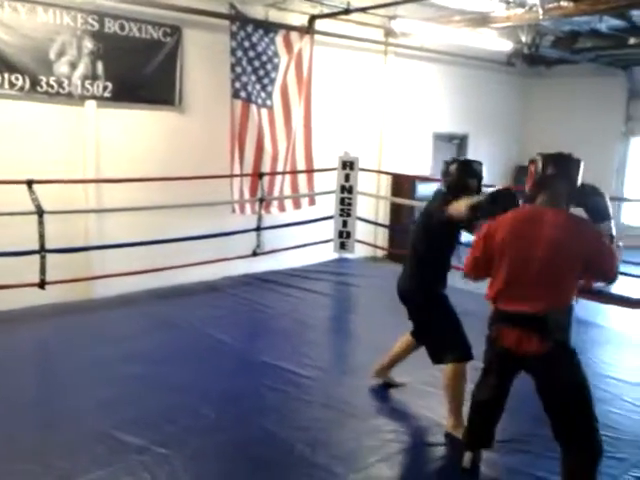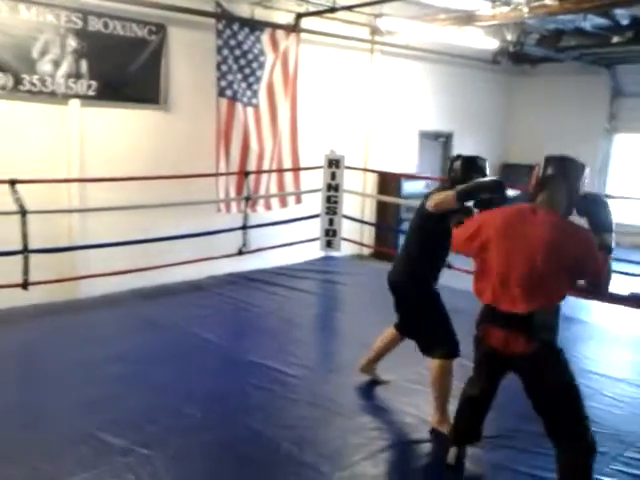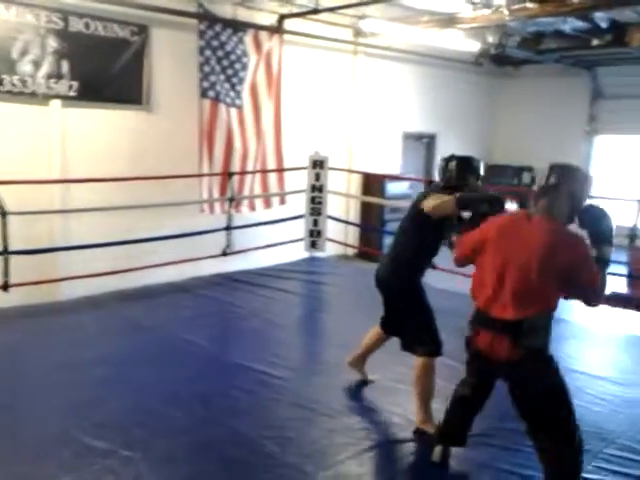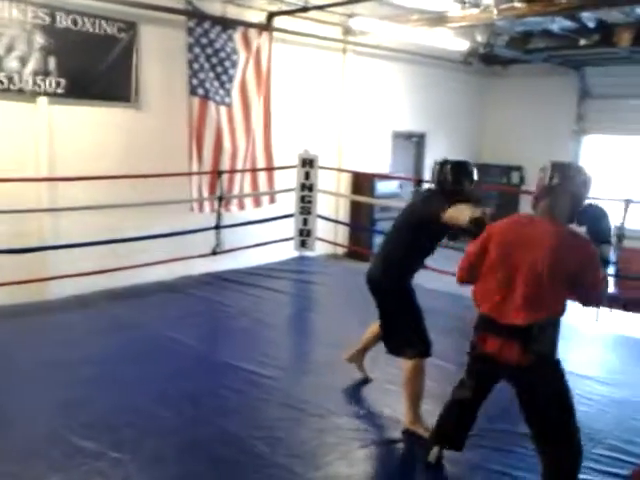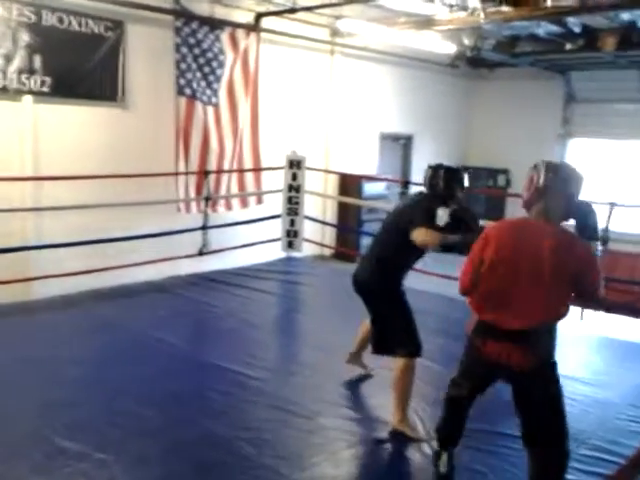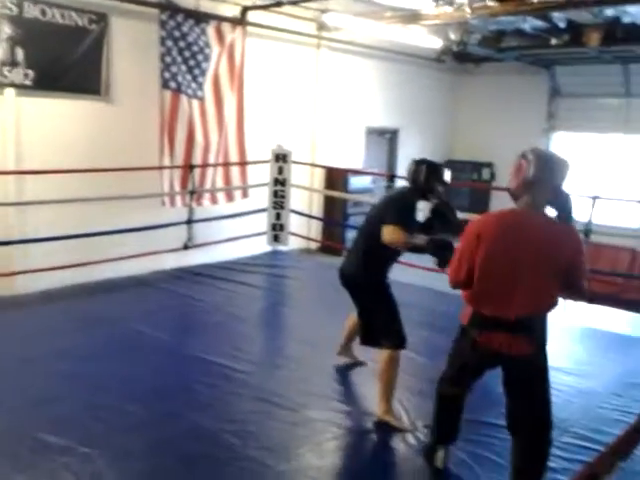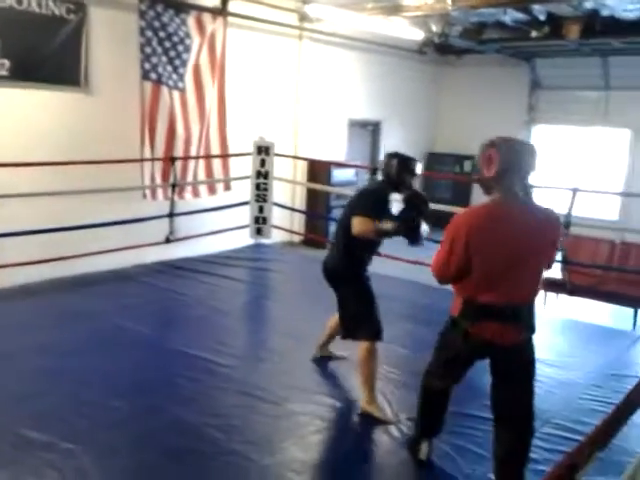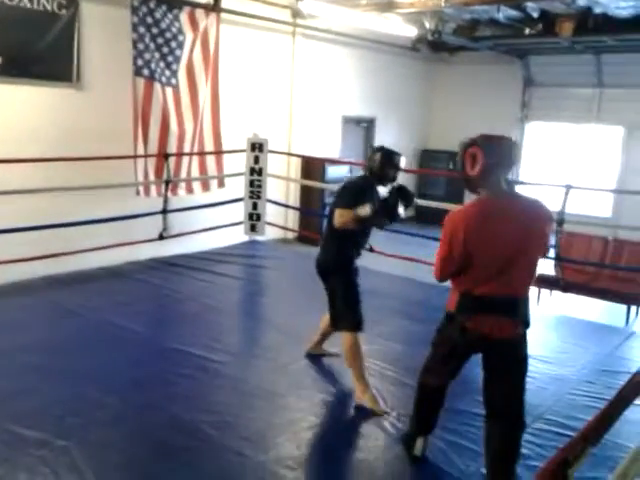
dt=0.1s
person 1, frame 1
left shoulder: (503, 223)
right shoulder: (583, 232)
left elbow: (472, 270)
right elbow: (609, 275)
right wrist: (603, 227)
left hip: (504, 329)
right hip: (548, 340)
left knee: (489, 391)
right knee: (580, 436)
left ankle: (470, 452)
person 1, frame 2
left shoulder: (498, 218)
right shoulder: (575, 237)
left elbow: (457, 240)
right elbow: (601, 283)
right wrist: (603, 236)
left hip: (492, 329)
right hip: (534, 341)
left knee: (478, 389)
right knee: (572, 434)
left ankle: (456, 448)
person 1, frame 3
left shoulder: (498, 224)
right shoulder: (570, 245)
left elbow: (460, 255)
right elbow: (593, 296)
right wrist: (602, 249)
left hip: (483, 334)
right hip: (526, 345)
left knee: (470, 391)
right knee: (561, 440)
left ankle: (441, 446)
person 1, frame 4
left shoulder: (499, 229)
right shoulder: (575, 246)
left elbow: (464, 274)
right elbow: (594, 297)
right wrist: (600, 247)
left hip: (488, 338)
right hip: (532, 351)
left knee: (468, 393)
right knee: (561, 442)
left ankle: (438, 446)
person 1, frame 5
left shoulder: (495, 234)
right shoulder: (576, 249)
left elbow: (466, 286)
right elbow: (591, 297)
left hip: (485, 340)
right hip: (533, 352)
left knee: (460, 393)
right knee: (548, 440)
person 1, frame 6
left shoulder: (483, 226)
right shoulder: (566, 238)
left elbow: (457, 279)
right elbow: (575, 288)
left hip: (479, 331)
right hip: (526, 340)
left knee: (450, 389)
right knee: (532, 429)
left ankle: (439, 451)
person 1, frame 7
left shoulder: (468, 220)
right shoulder: (548, 222)
left elbow: (442, 274)
left hip: (470, 320)
right hip: (515, 327)
left knee: (437, 382)
right knee: (515, 414)
left ankle: (422, 442)
person 1, frame 8
left shoulder: (463, 218)
right shoulder: (538, 214)
left elbow: (442, 272)
left hip: (466, 316)
right hip: (510, 321)
left knee: (433, 379)
right knee: (506, 409)
left ankle: (417, 440)
person 2, frame 1
left shoulder: (446, 201)
right shoulder: (441, 203)
left elbow: (472, 224)
right elbow: (460, 210)
left wrist: (490, 208)
right wrist: (492, 199)
left hip: (414, 283)
right hip: (422, 288)
left knee: (421, 333)
right knee: (457, 353)
left ankle: (382, 370)
right ankle: (455, 424)
person 2, frame 2
right shoulder: (439, 197)
right elbow: (434, 204)
right wrist: (474, 188)
left hip: (404, 276)
right hip: (415, 281)
left knee: (405, 326)
right knee: (445, 349)
left ankle: (368, 364)
right ankle: (440, 419)
person 2, frame 3
left shoulder: (440, 195)
right shoulder: (439, 195)
right elbow: (431, 206)
right wrist: (477, 199)
left hip: (391, 272)
right hip: (402, 279)
left knee: (391, 324)
right knee: (427, 347)
left ankle: (358, 358)
right ankle: (424, 419)
person 2, frame 4
left shoulder: (431, 198)
right shoulder: (434, 201)
right elbow: (461, 216)
left wrist: (472, 218)
left hip: (381, 272)
right hip: (392, 278)
left knee: (389, 321)
right knee: (417, 349)
left ankle: (357, 353)
right ankle: (413, 420)
person 2, frame 5
left shoulder: (423, 203)
right shoulder: (424, 207)
left elbow: (432, 238)
right elbow: (425, 239)
left wrist: (456, 223)
right wrist: (464, 240)
left hip: (367, 274)
right hip: (381, 281)
left knee: (379, 317)
right knee: (407, 349)
left ankle: (355, 354)
right ankle: (400, 420)
person 2, frame 6
left shoulder: (405, 198)
right shoulder: (403, 201)
left elbow: (410, 232)
right elbow: (391, 237)
left wrist: (436, 220)
right wrist: (430, 244)
left hip: (354, 268)
right hip: (366, 274)
left knee: (366, 309)
right knee: (392, 341)
left ankle: (345, 347)
right ankle: (385, 410)
person 2, frame 7
left shoulder: (382, 195)
right shoulder: (371, 195)
left elbow: (383, 226)
right elbow: (359, 228)
left wrist: (407, 217)
right wrist: (395, 226)
left hip: (342, 264)
right hip: (346, 268)
left knee: (349, 311)
right knee: (368, 332)
left ankle: (322, 347)
right ankle: (368, 401)
person 2, frame 8
left shoulder: (370, 189)
right shoulder: (355, 187)
left elbow: (377, 220)
right elbow: (340, 221)
left wrist: (393, 206)
right wrist: (372, 209)
left hip: (340, 258)
right hip: (336, 260)
left knee: (340, 306)
right knee: (350, 322)
left ankle: (315, 346)
right ankle: (362, 391)
